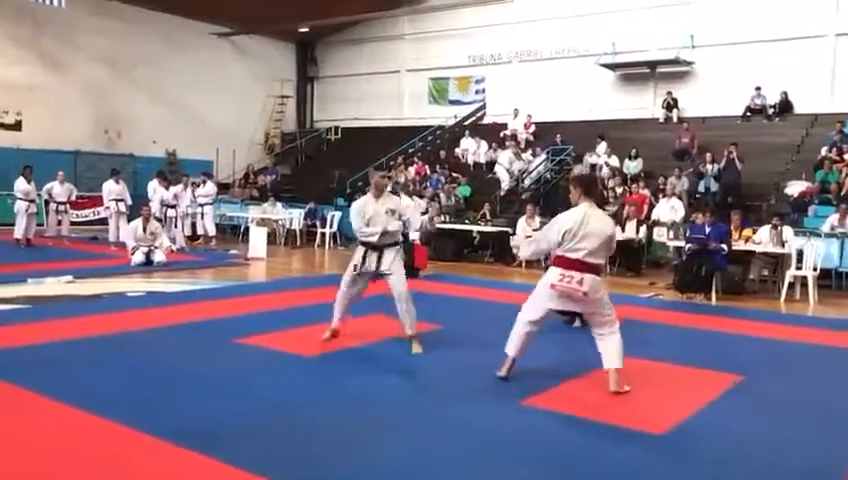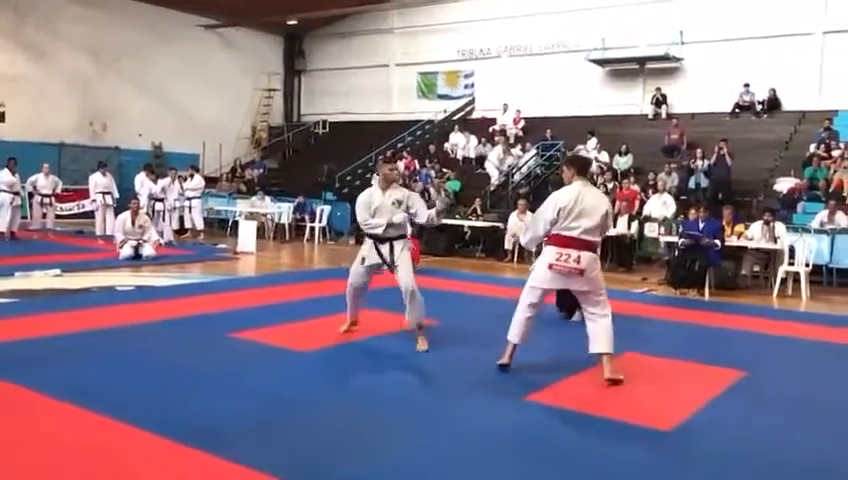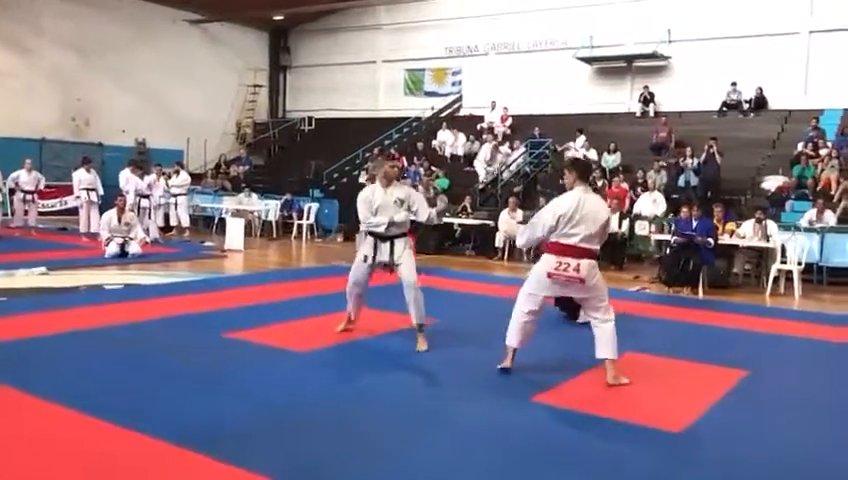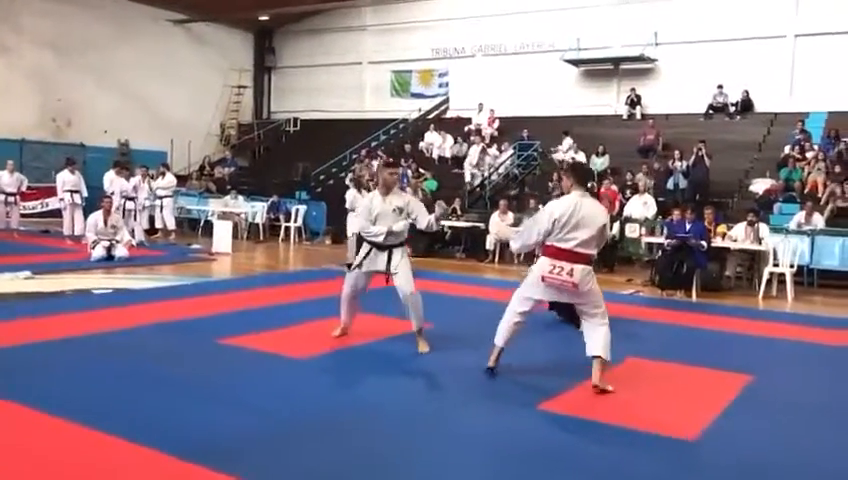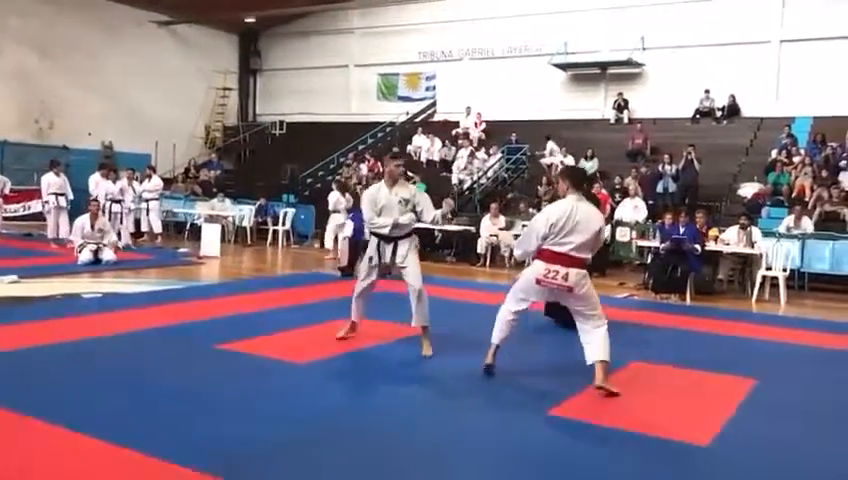
dt=0.2s
person 1, frame 1
left shoulder: (566, 217)
right shoulder: (608, 222)
left elbow: (541, 243)
right elbow: (607, 252)
left wrist: (522, 249)
left hip: (560, 276)
right hip: (590, 281)
left knee: (528, 317)
right knee: (608, 329)
left ankle: (506, 367)
right ankle: (615, 380)
person 1, frame 2
left shoulder: (560, 195)
right shoulder: (603, 200)
left elbow: (538, 226)
right elbow: (602, 231)
left wrist: (525, 238)
left hip: (556, 255)
right hip: (586, 259)
left knee: (527, 303)
right knee: (599, 311)
left ankle: (507, 356)
right ankle: (608, 369)
person 1, frame 3
left shoulder: (560, 202)
right shoulder: (603, 207)
left elbow: (535, 231)
right elbow: (600, 238)
left wrist: (520, 239)
left hip: (554, 262)
right hip: (585, 266)
left knee: (525, 307)
right knee: (602, 316)
left ankle: (509, 360)
right ankle: (611, 373)
person 1, frame 4
left shoulder: (556, 206)
right shoulder: (601, 211)
left elbow: (530, 234)
right elbow: (599, 243)
left wrist: (513, 241)
left hip: (549, 266)
right hip: (580, 271)
left knee: (517, 308)
right knee: (597, 321)
left ankle: (493, 359)
right ankle: (598, 376)
person 1, frame 5
left shoulder: (553, 209)
right shoulder: (597, 215)
left elbow: (528, 243)
right elbow: (594, 246)
left wrist: (518, 250)
left hip: (544, 269)
right hip: (575, 275)
left knee: (512, 305)
right knee: (594, 324)
left ankle: (491, 357)
right ankle: (600, 378)
person 2, frame 1
left shoulder: (397, 202)
right shoulder: (359, 205)
right elbow: (360, 231)
right wrist: (386, 229)
left hip: (390, 253)
right hip: (366, 253)
left knee: (401, 293)
right knee: (347, 290)
left ankle: (413, 338)
right ankle: (335, 327)
person 2, frame 2
left shoulder: (405, 194)
right shoulder: (366, 196)
left elbow: (423, 216)
right elbow: (365, 223)
left wrist: (437, 211)
right wrist: (390, 221)
left hip: (397, 246)
right hip: (373, 245)
left knee: (408, 286)
right knee: (355, 284)
left ankle: (420, 333)
right ankle: (353, 320)
person 2, frame 3
left shoulder: (406, 192)
right shoulder: (366, 194)
left elbow: (425, 215)
right elbow: (366, 222)
left wrist: (438, 210)
right wrist: (392, 220)
left hip: (399, 244)
right hip: (374, 244)
left knee: (411, 284)
right knee: (356, 281)
left ankle: (420, 333)
right ankle: (350, 319)
person 2, frame 4
left shoulder: (405, 200)
right shoulder: (366, 201)
left elbow: (424, 222)
right elbow: (364, 229)
left wrist: (437, 216)
right wrist: (391, 228)
left hip: (396, 252)
right hip: (371, 251)
left knee: (408, 291)
right knee: (351, 288)
left ankle: (420, 336)
right ankle: (345, 326)
person 2, frame 5
left shoulder: (411, 191)
right shoulder: (372, 192)
left elbow: (429, 215)
right elbow: (371, 222)
left wrist: (444, 212)
right wrist: (396, 221)
left hip: (404, 244)
right hip: (379, 244)
left knee: (416, 286)
right knee: (363, 285)
left ankle: (425, 337)
right ankle: (352, 325)
